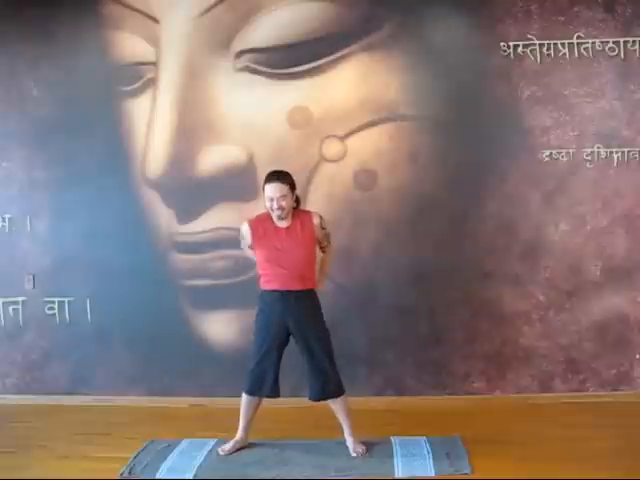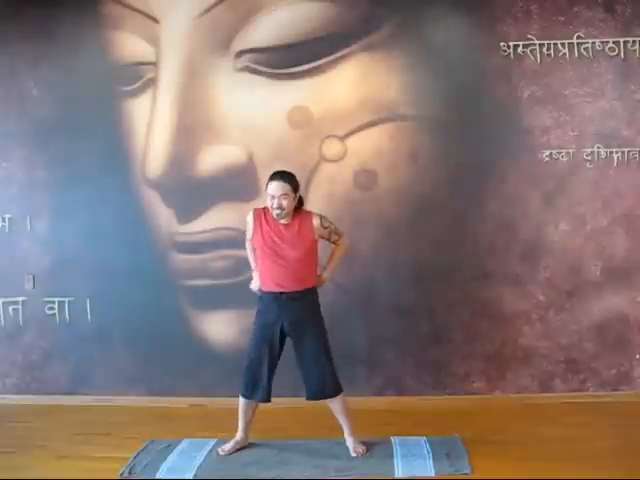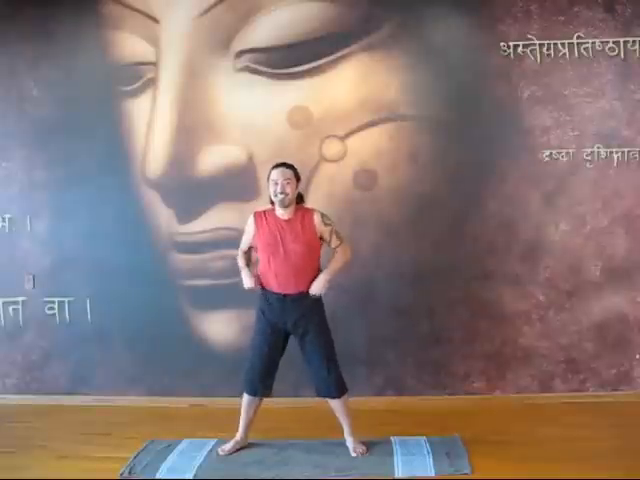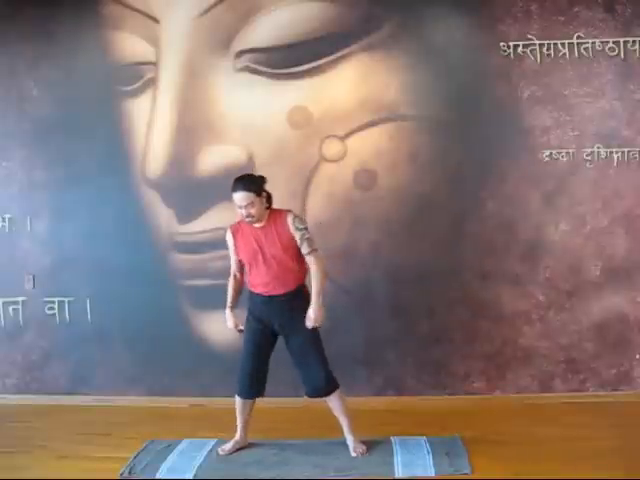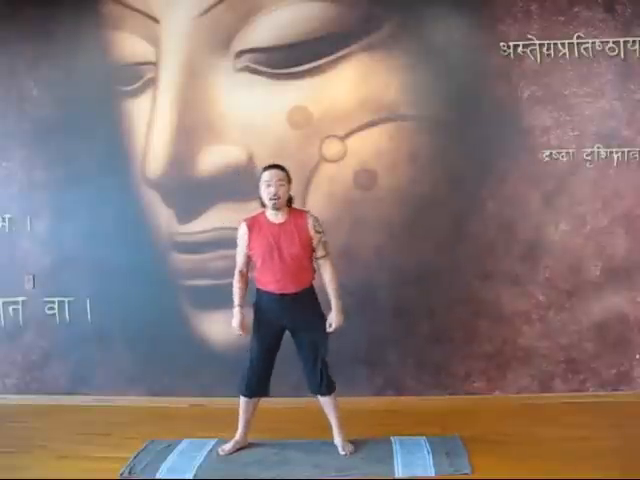
dt=0.5s
person 1, frame 1
left shoulder: (313, 221)
right shoulder: (252, 227)
left elbow: (326, 249)
left wrist: (319, 277)
left hip: (306, 303)
right hip: (271, 305)
left knee: (326, 371)
right knee: (259, 371)
left ankle: (349, 435)
right ankle: (241, 435)
person 1, frame 2
left shoulder: (313, 222)
right shoulder: (255, 218)
left elbow: (341, 241)
left wrist: (326, 274)
left hip: (304, 304)
right hip: (269, 305)
left knee: (323, 372)
right knee: (254, 372)
left ankle: (349, 435)
right ankle: (241, 435)
person 1, frame 3
left shoulder: (315, 219)
right shoulder: (257, 221)
left elbow: (344, 251)
right elbow: (242, 252)
left wrist: (325, 277)
right wrist: (246, 272)
left hip: (307, 305)
right hip: (271, 306)
left knee: (327, 372)
right knee: (257, 373)
left ankle: (349, 435)
right ankle: (241, 436)
person 1, frame 4
left shoulder: (290, 221)
right shoulder: (234, 232)
left elbow: (314, 262)
right elbow: (236, 274)
left wrist: (316, 303)
right wrist: (229, 309)
left hip: (294, 304)
right hip: (259, 308)
left knee: (317, 370)
right knee: (248, 373)
left ankle: (349, 433)
right ankle: (240, 436)
person 1, frame 5
left shoulder: (308, 221)
right shoulder: (249, 227)
left elbow: (325, 265)
right elbow: (241, 271)
left wrist: (336, 307)
right wrist: (237, 309)
left hip: (304, 303)
right hip: (268, 304)
left knee: (319, 369)
right knee: (255, 371)
left ankle: (338, 434)
right ankle: (241, 435)
